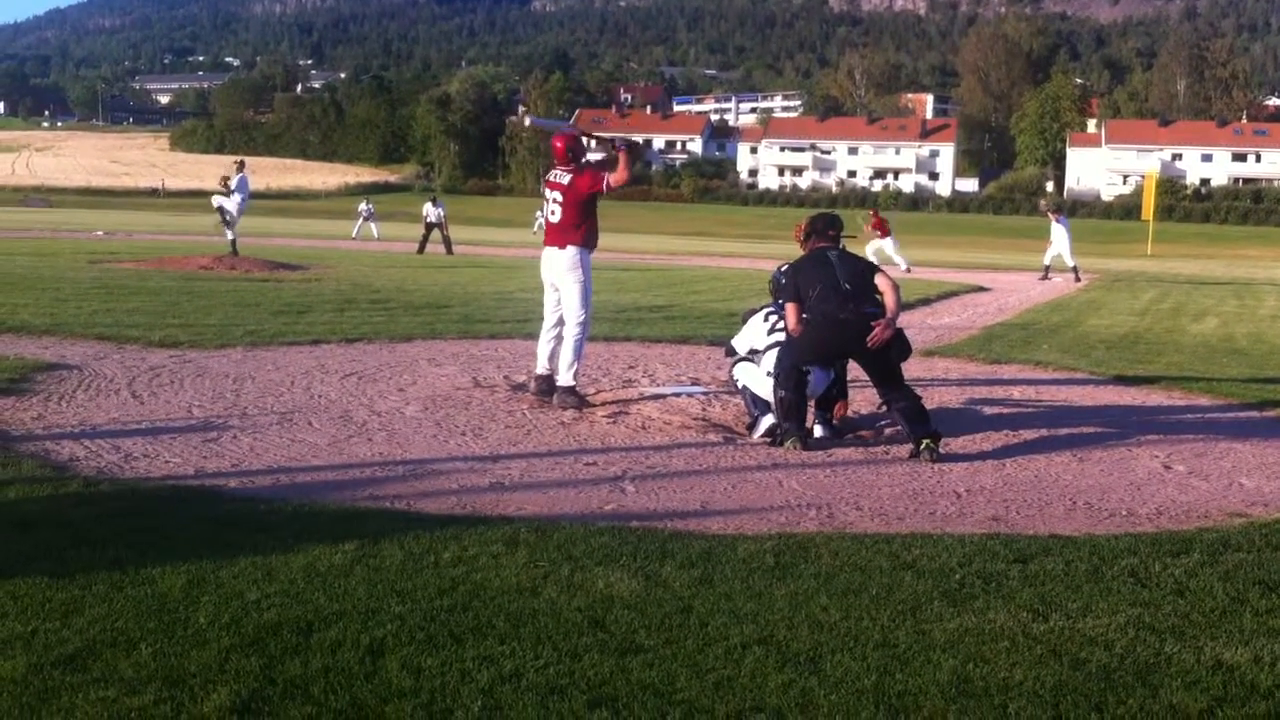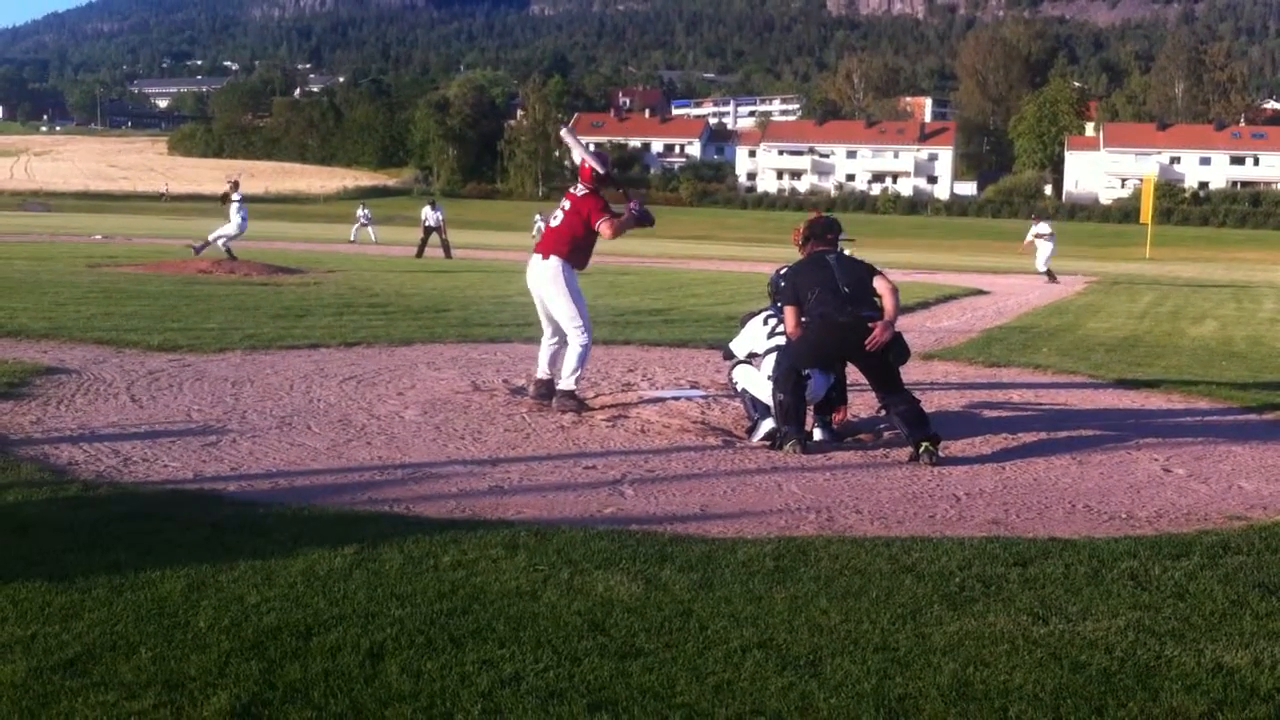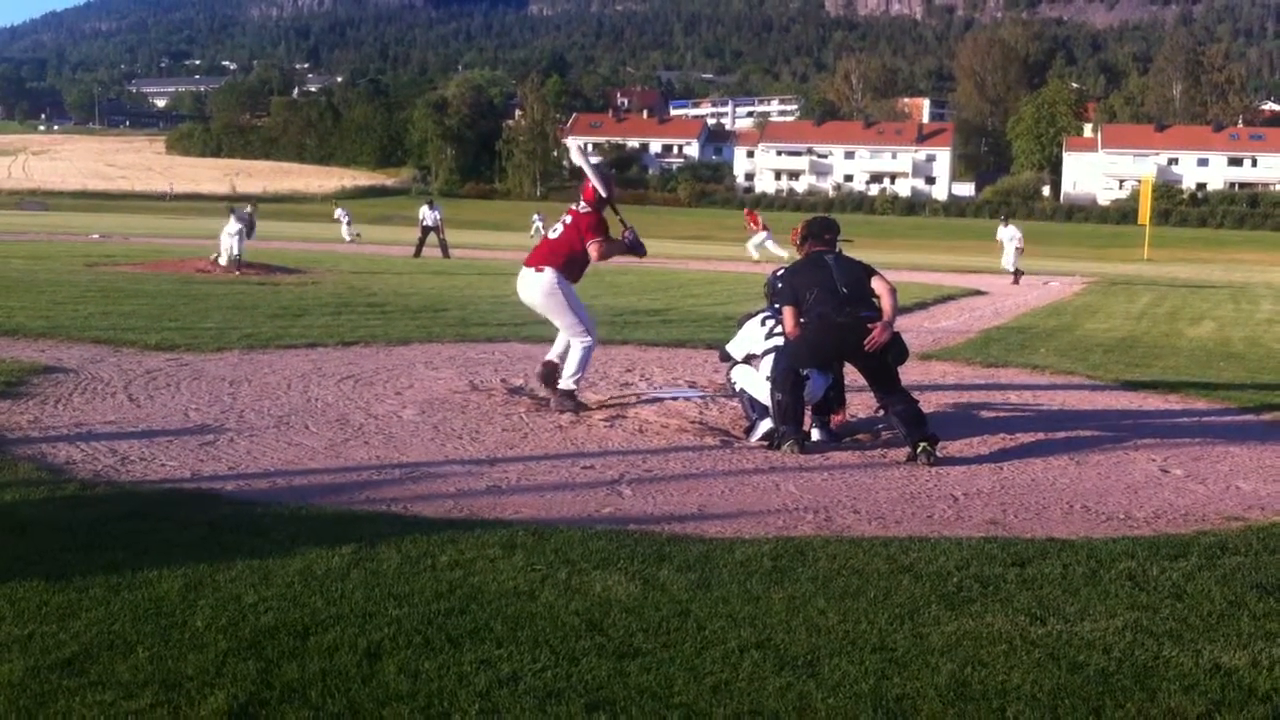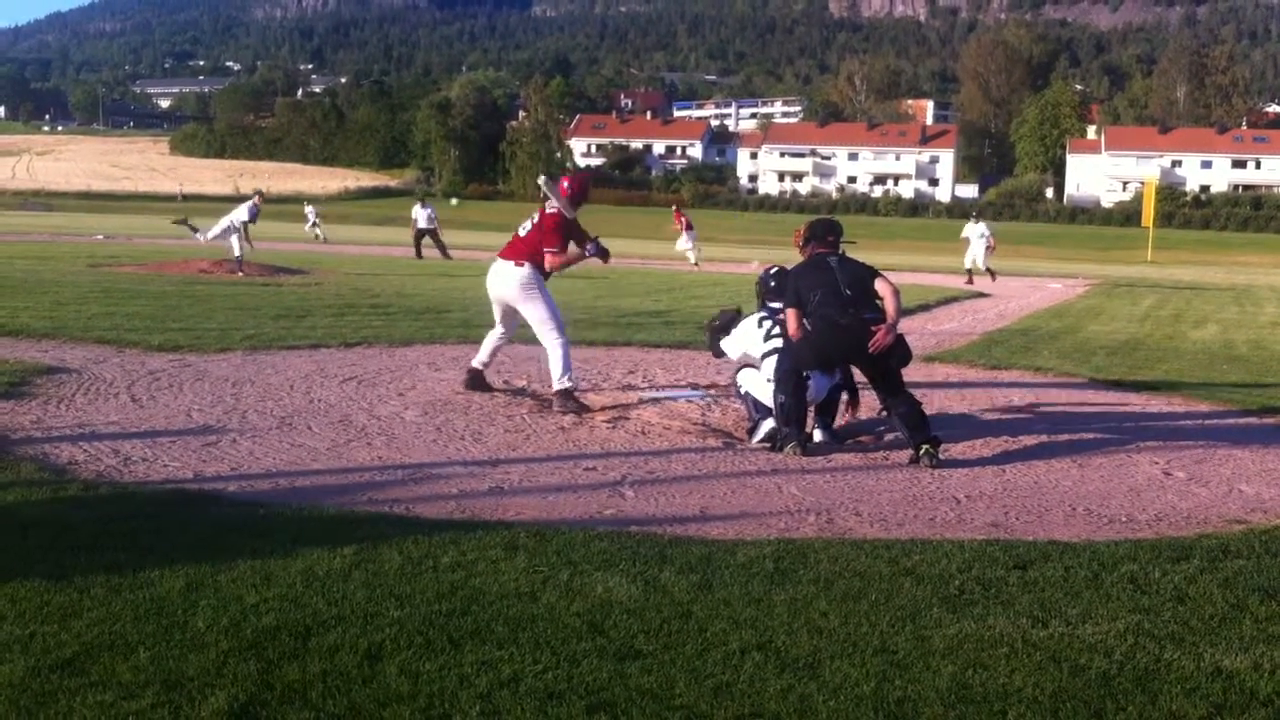
dt=0.4s
person 1, frame 1
left shoulder: (551, 178)
right shoulder: (583, 179)
right elbow: (621, 178)
left wrist: (613, 155)
right wrist: (623, 152)
left hip: (550, 256)
right hip: (572, 257)
left knee: (552, 322)
right knee: (575, 326)
left ankle: (542, 378)
right ankle: (564, 389)
person 1, frame 2
left shoulder: (576, 195)
right shoulder: (593, 200)
left elbow: (606, 224)
right elbow: (609, 231)
left wrist: (632, 217)
right wrist: (632, 216)
left hip: (538, 267)
right hip: (555, 269)
left knee: (554, 332)
right knee: (580, 335)
left ankle: (542, 384)
right ankle: (564, 393)
person 1, frame 3
left shoulder: (577, 211)
right shoulder: (592, 218)
left elbow: (598, 244)
right elbow: (597, 253)
left wrist: (626, 244)
right wrist: (626, 244)
left hip: (527, 278)
right hip: (546, 281)
left knee: (572, 327)
right knee: (584, 338)
left ankle: (550, 366)
right ankle: (564, 394)
person 1, frame 4
left shoulder: (555, 211)
right shoulder: (560, 219)
left elbow: (577, 232)
right elbow: (551, 264)
left wrist: (592, 246)
right wrist: (585, 253)
left hip: (497, 272)
right hip: (522, 276)
left knee: (503, 328)
right knee: (554, 336)
left ankle: (475, 373)
right ankle: (563, 394)
person 2, frame 1
left shoulder: (798, 267)
right shoulder: (858, 261)
left elbow: (794, 325)
right elbow: (889, 285)
left wrist: (811, 346)
right wrist: (890, 320)
left hip: (828, 327)
right hip: (870, 326)
left knee: (788, 362)
right knee: (893, 386)
left ankle: (791, 433)
right ankle: (926, 440)
person 2, frame 2
left shoulder: (797, 271)
right shoulder: (857, 265)
left elbow: (792, 328)
right elbow: (888, 289)
left wrist: (811, 349)
right wrist: (889, 323)
left hip: (826, 331)
right hip: (868, 330)
left knee: (787, 367)
right knee: (892, 389)
left ankle: (791, 436)
right ankle: (925, 443)
person 2, frame 3
left shoulder: (794, 271)
right shoulder: (855, 265)
left elbow: (791, 328)
right elbow: (886, 289)
left wrist: (810, 348)
right wrist: (887, 322)
left hip: (824, 331)
right hip: (866, 330)
left knee: (785, 366)
right knee: (890, 388)
left ankle: (789, 436)
right ankle: (923, 443)
person 2, frame 4
left shoulder: (798, 273)
right shoulder: (858, 267)
left elbow: (794, 330)
right elbow: (889, 290)
left wrist: (812, 352)
right wrist: (891, 325)
left hip: (828, 333)
right hip: (870, 333)
left knee: (788, 367)
right knee: (894, 391)
left ankle: (791, 438)
right ankle: (925, 445)
person 3, frame 1
left shoulder: (761, 317)
left elbow: (730, 351)
right wrist: (842, 397)
left hip: (773, 388)
right hip: (811, 387)
left knee: (739, 367)
right knee: (833, 369)
left ankle: (763, 417)
right ankle: (823, 423)
person 3, frame 2
left shoulder: (760, 320)
left elbow: (728, 354)
right elbow: (838, 364)
right wrist: (841, 402)
left hip: (773, 392)
right hip: (812, 393)
left knee: (738, 370)
right knee: (831, 371)
left ankle: (763, 422)
right ankle: (823, 426)
person 3, frame 3
left shoulder: (757, 321)
left elbow: (725, 356)
right elbow: (835, 364)
right wrist: (840, 402)
left hip: (771, 392)
right hip: (810, 393)
left knee: (737, 370)
right knee: (831, 372)
left ankle: (761, 422)
right ankle: (820, 426)
person 3, frame 4
left shoulder: (753, 322)
left elbow: (718, 351)
left wrist: (713, 332)
right wrist: (853, 392)
left hip: (774, 394)
right hip: (812, 392)
left knee: (744, 374)
right knee: (836, 373)
left ankle: (763, 424)
right ankle: (823, 428)
